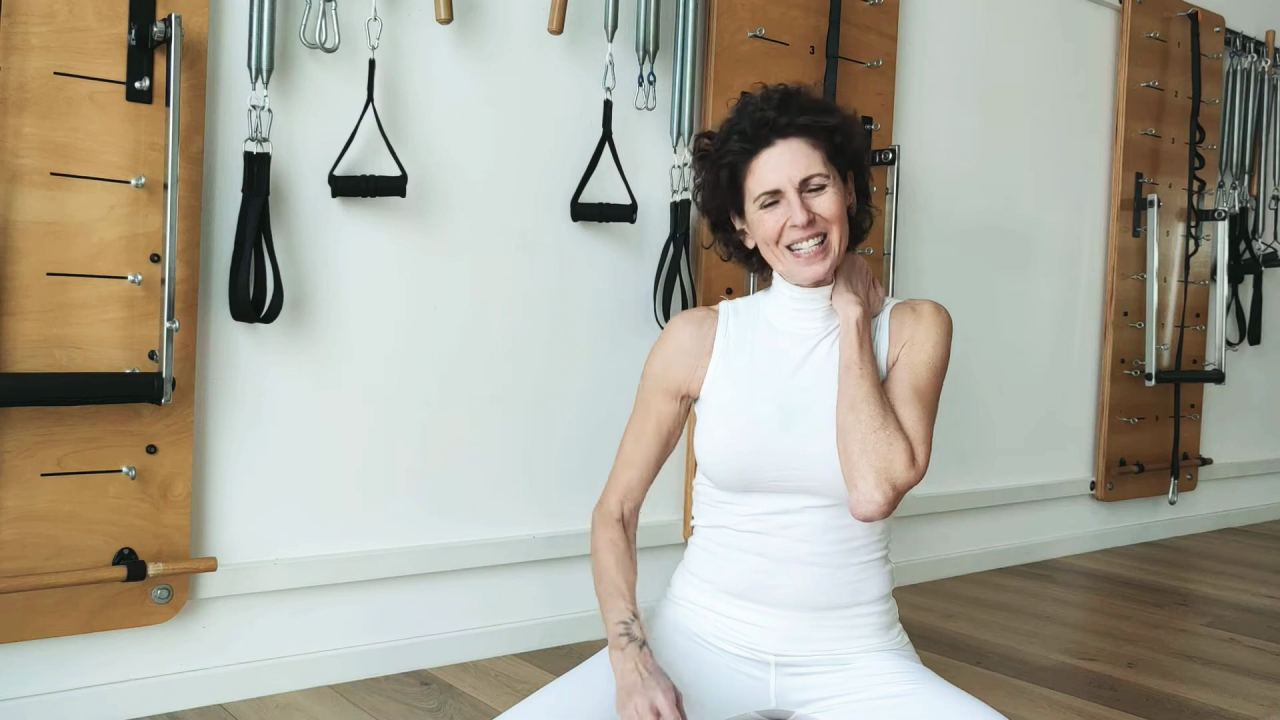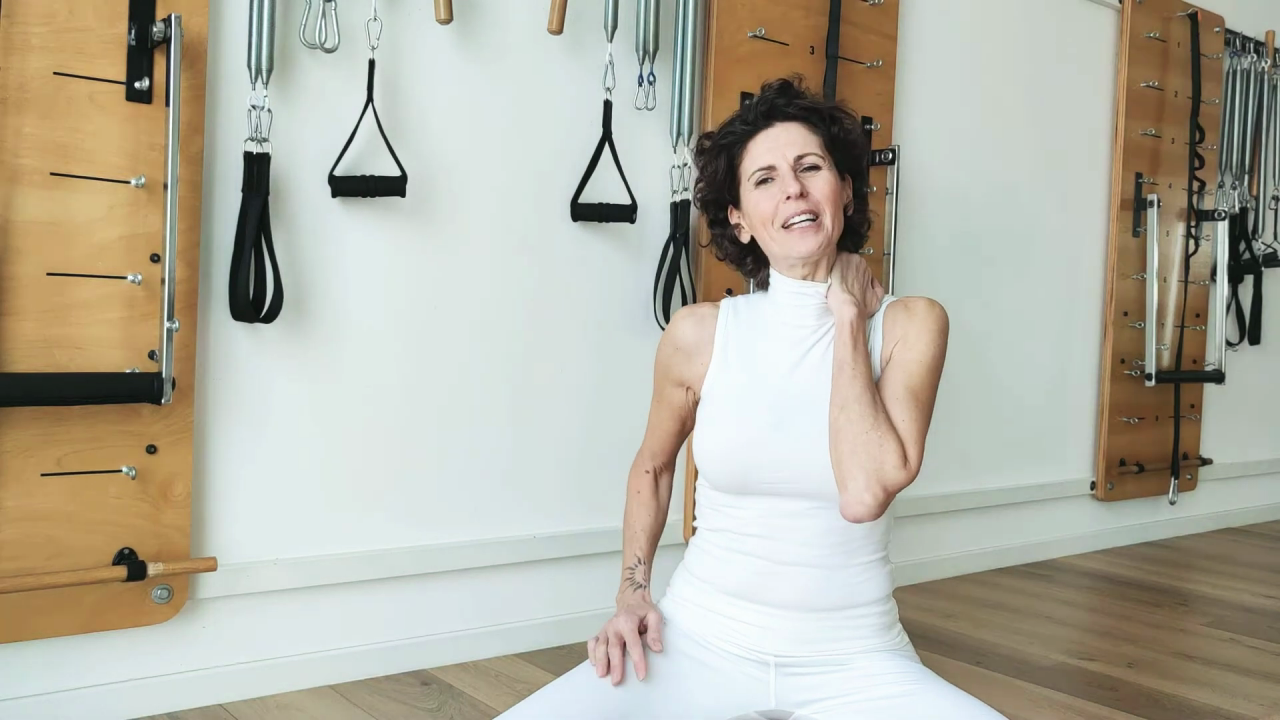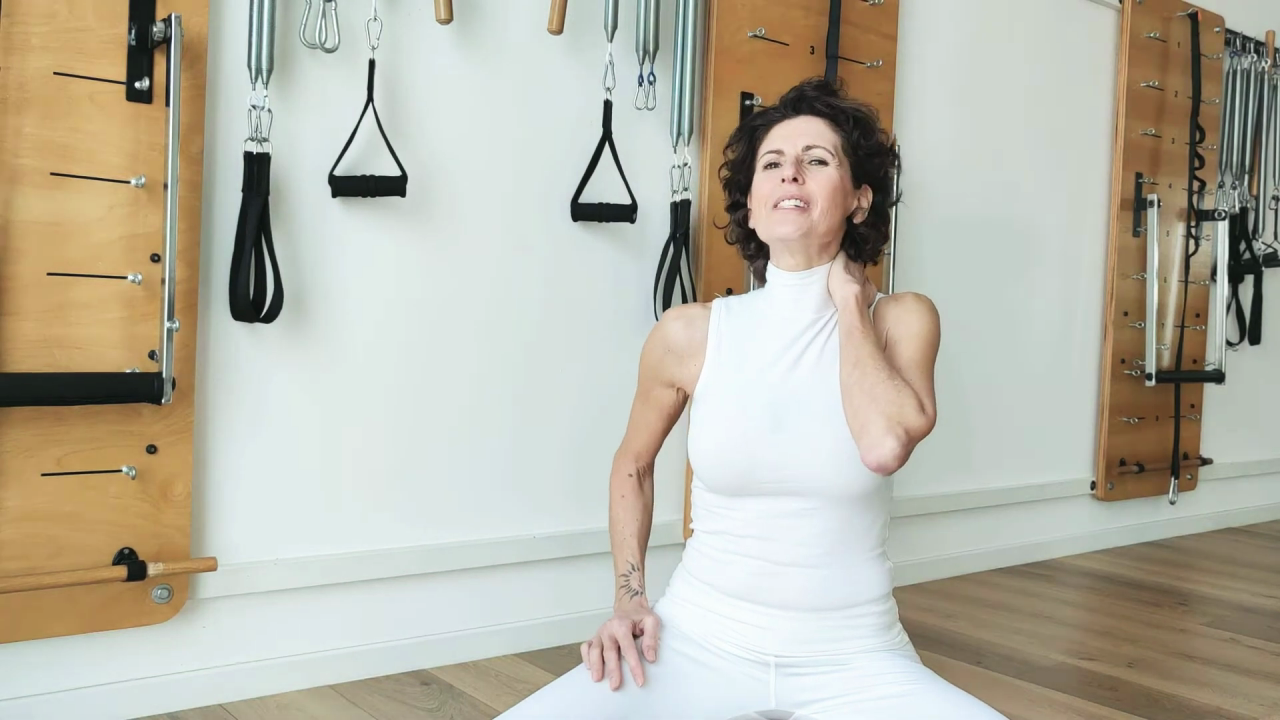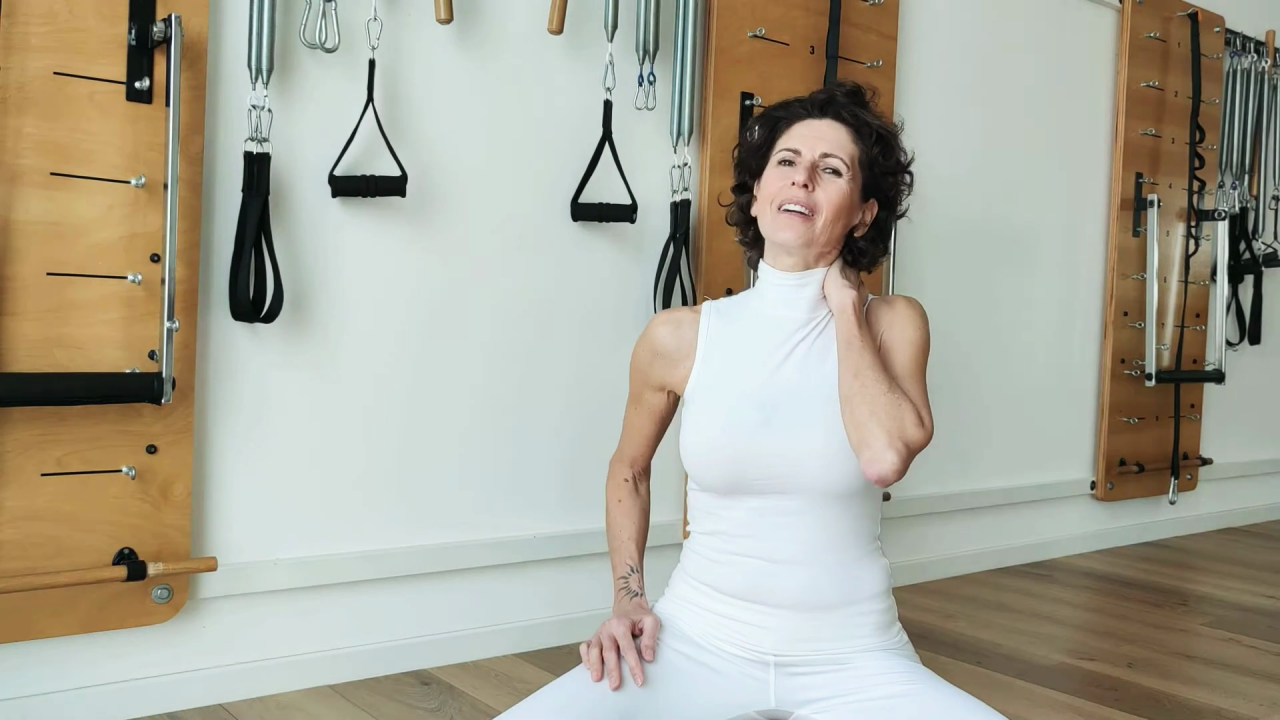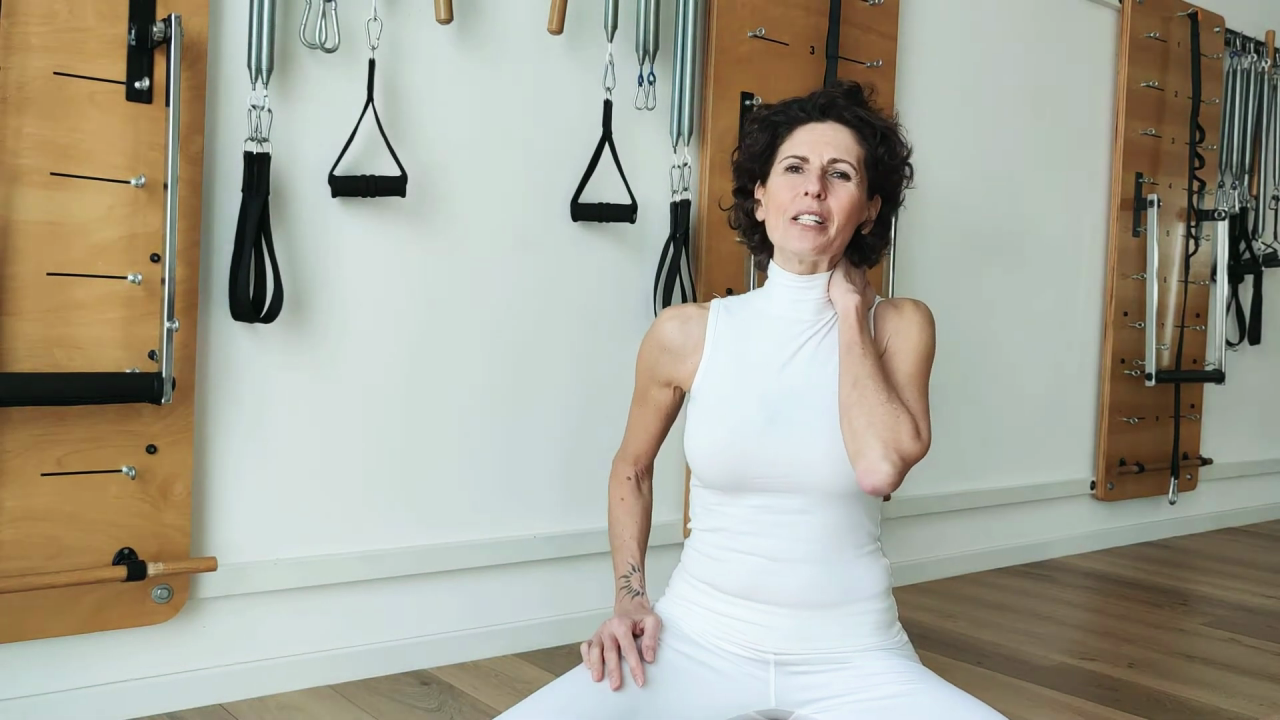
dt=0.5s
person 1, frame 1
left shoulder: (913, 327)
right shoulder: (697, 337)
left elbow: (874, 492)
right elbow: (615, 513)
left wrist: (854, 319)
right wrist: (632, 657)
left hip: (852, 660)
right hip: (699, 640)
person 1, frame 2
left shoulder: (909, 324)
right shoulder: (698, 333)
left elbow: (867, 493)
right elbow: (652, 467)
left wrist: (847, 316)
right wrist: (631, 592)
left hip: (852, 660)
right hip: (700, 640)
person 1, frame 3
left shoulder: (902, 319)
right shoulder: (689, 333)
left elbow: (885, 445)
right elbow: (632, 466)
left wrist: (850, 298)
right wrist: (628, 600)
left hip: (852, 661)
right hip: (699, 641)
person 1, frame 4
left shoulder: (892, 321)
right shoulder: (678, 336)
left elbow: (886, 457)
right elbow: (628, 470)
left wrist: (845, 306)
right wrist: (627, 599)
left hip: (850, 658)
right hip: (698, 641)
person 1, frame 5
left shoulder: (899, 325)
right shoulder: (685, 332)
left elbow: (879, 467)
right elbow: (631, 468)
left wrist: (849, 310)
right wrist: (629, 598)
left hip: (851, 659)
right hip: (698, 640)
